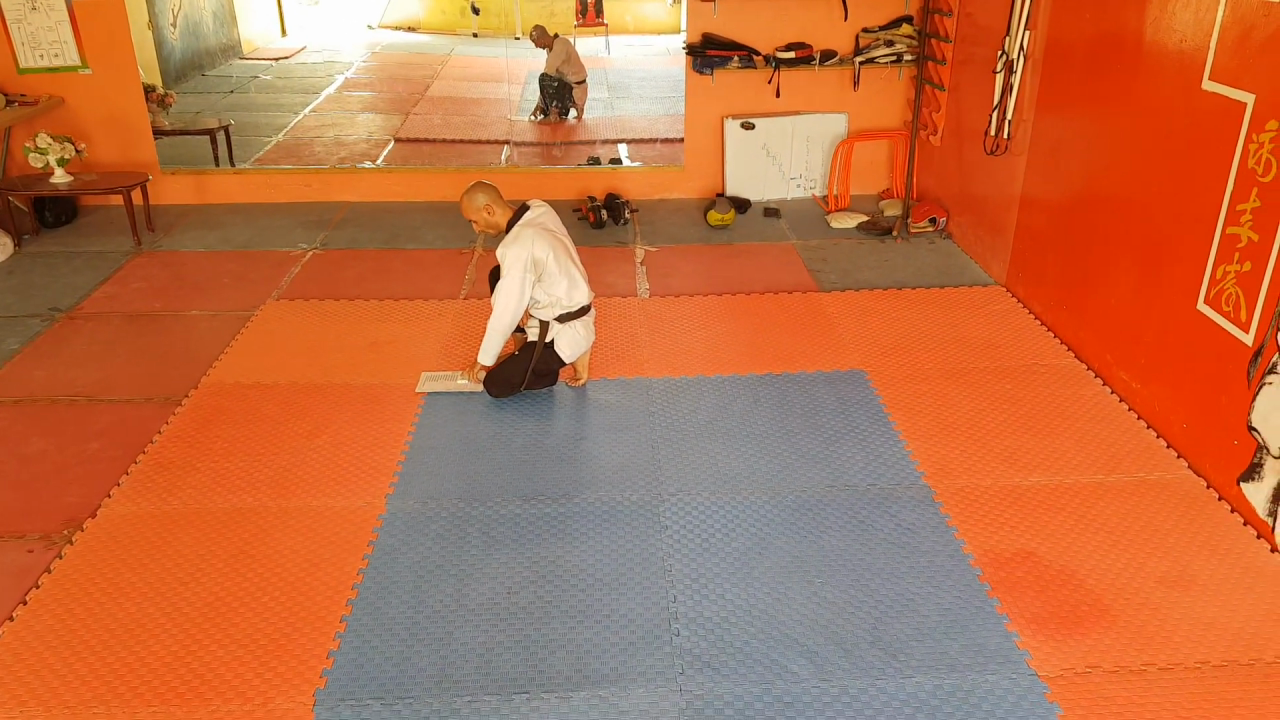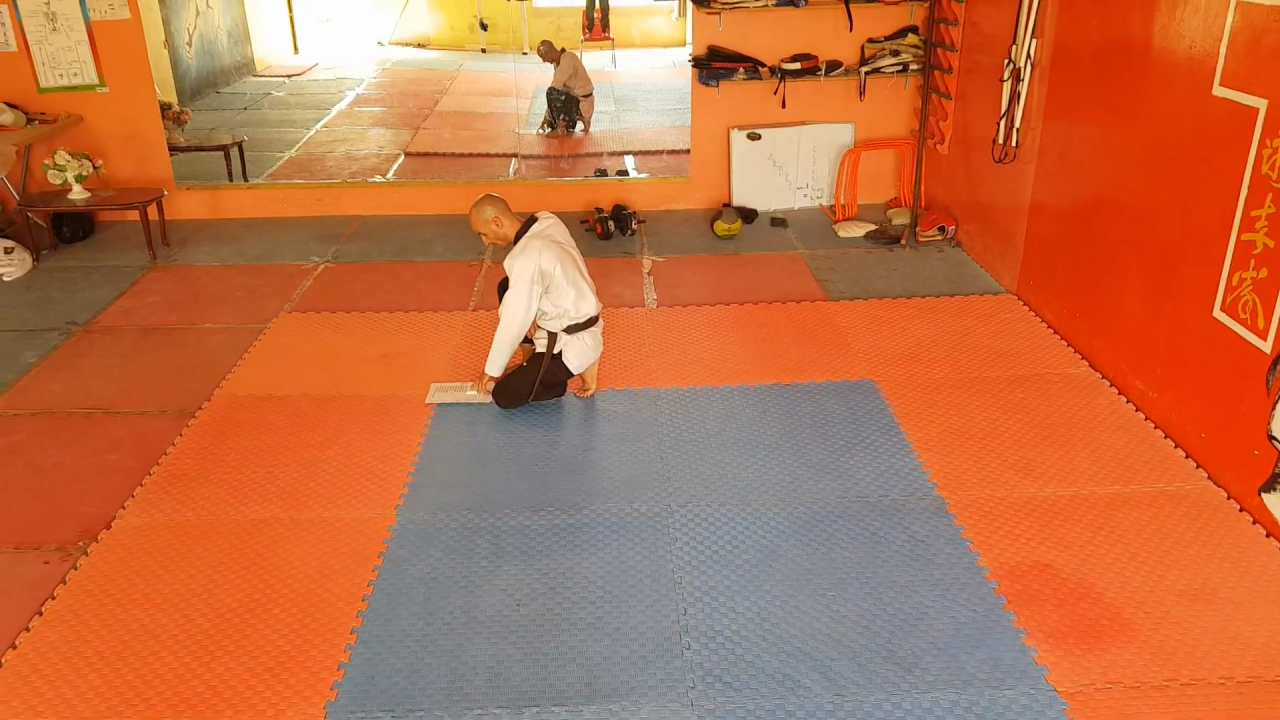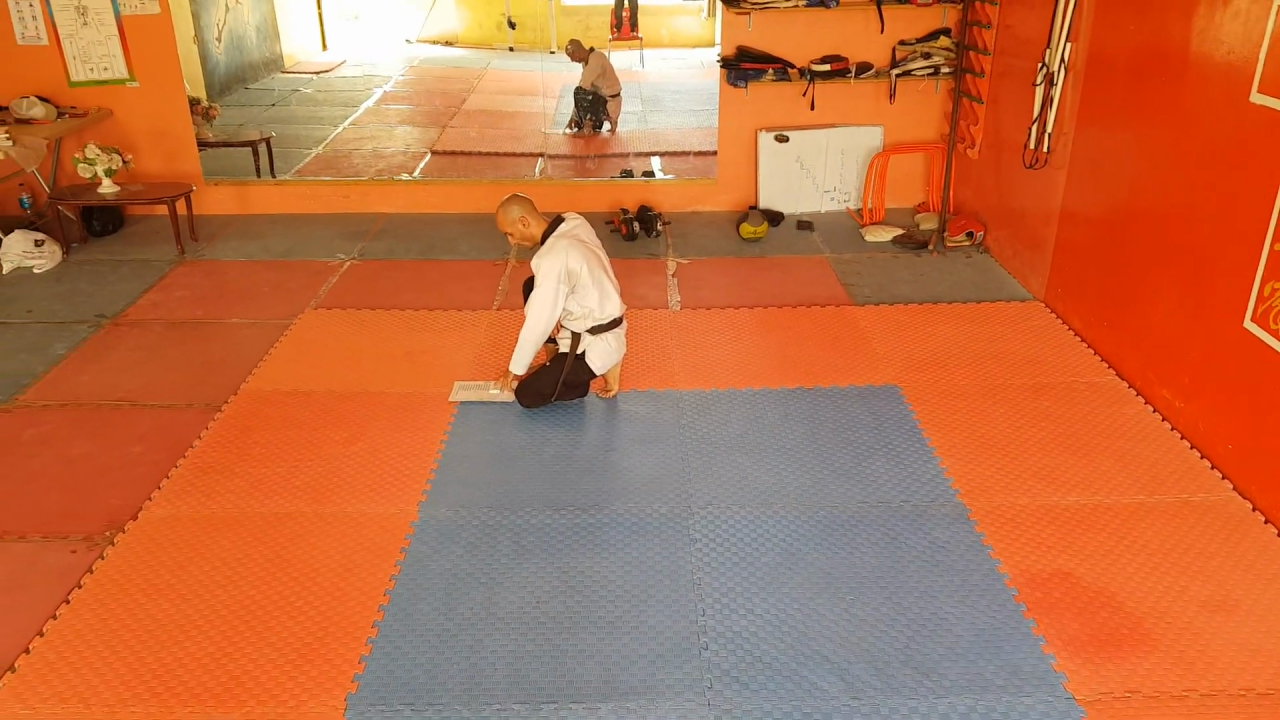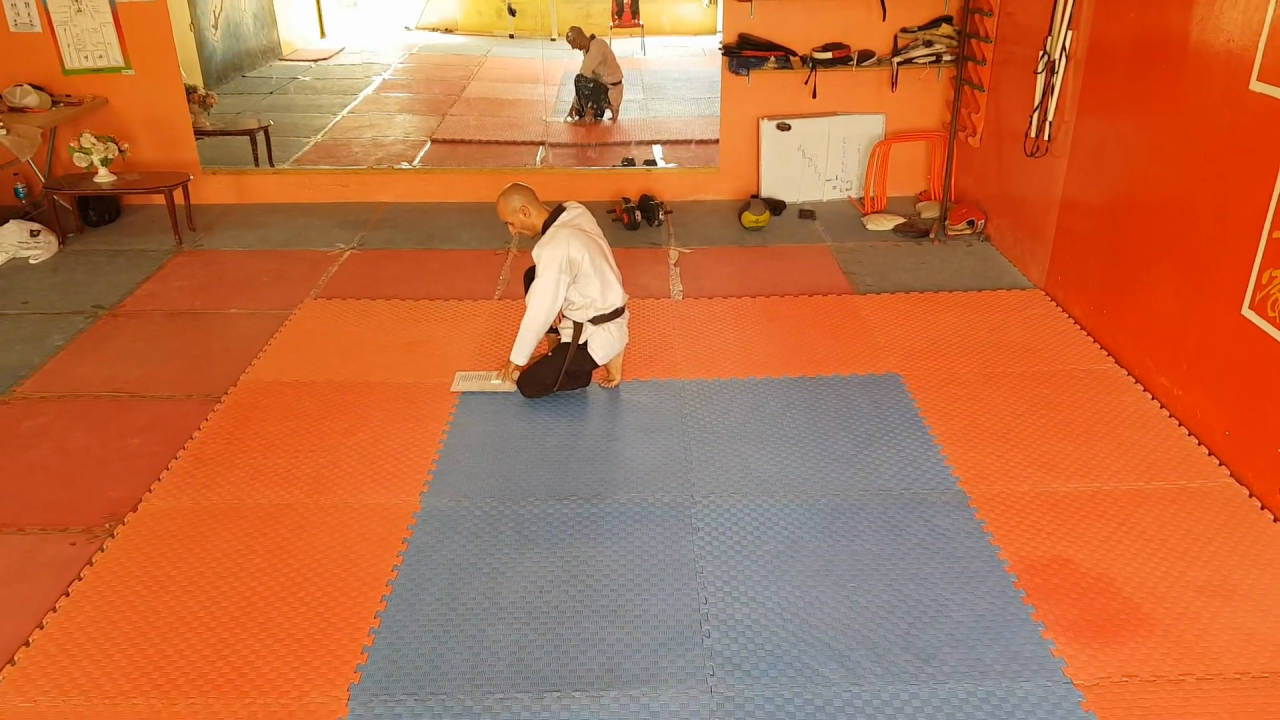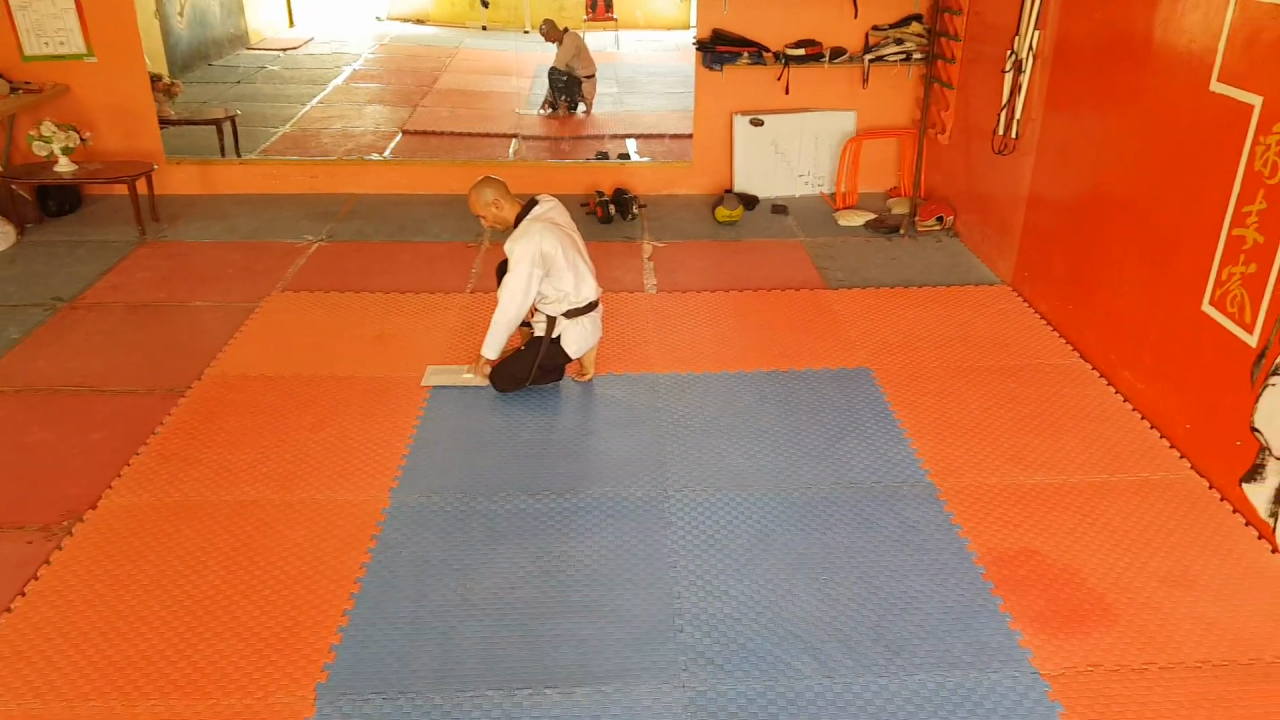
dt=0.4s
person 1, frame 1
left shoulder: (518, 247)
right shoulder: (539, 209)
left elbow: (505, 314)
left wrist: (483, 360)
right wrist: (521, 300)
left hip: (565, 332)
right hip: (569, 304)
left knee: (495, 385)
right knee: (499, 277)
left ankle: (571, 354)
right ankle: (523, 350)
person 1, frame 2
left shoulder: (525, 259)
right shoulder: (547, 221)
left elbow: (511, 325)
left wrist: (490, 371)
right wrist: (529, 313)
left hip: (574, 343)
right hip: (578, 314)
left knee: (504, 396)
right knee: (507, 289)
left ankle: (579, 365)
right ankle: (532, 362)
person 1, frame 3
left shoulder: (553, 258)
right shoulder: (574, 222)
left elbow: (537, 324)
left wrist: (514, 369)
right wrist: (553, 312)
left hip: (597, 344)
right hip: (602, 317)
left knee: (526, 395)
right knee: (532, 289)
left ankle: (602, 366)
right ankle: (555, 361)
person 1, frame 4
left shoulder: (554, 248)
right shoulder: (574, 211)
left elbow: (538, 314)
left wrist: (516, 360)
right wrist: (554, 302)
left hip: (598, 335)
right hip: (604, 306)
left knee: (528, 386)
right knee: (533, 277)
left ankle: (604, 357)
right ankle: (557, 351)
person 1, frame 5
left shoulder: (527, 242)
right shoulder: (548, 204)
left elbow: (510, 308)
left wrist: (487, 354)
right wrist: (526, 296)
left hip: (572, 328)
right hip: (578, 300)
left knee: (501, 380)
right knee: (506, 272)
left ankle: (578, 350)
right ankle: (531, 344)
